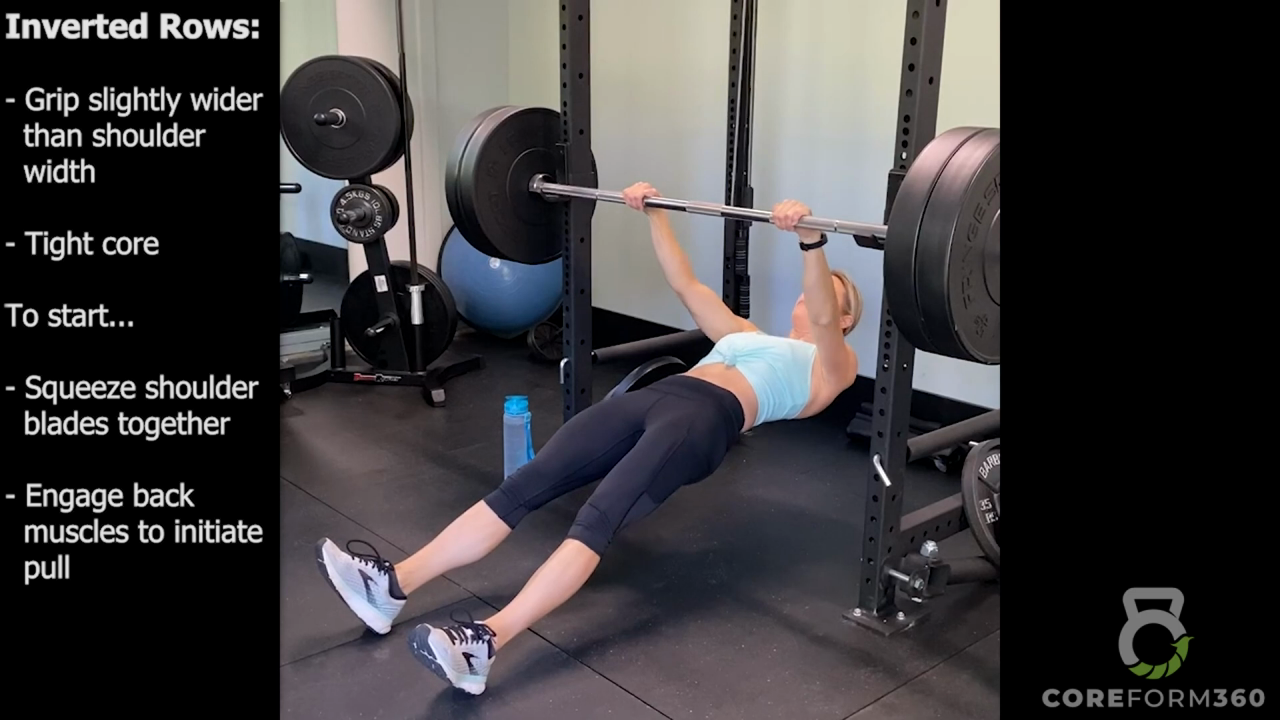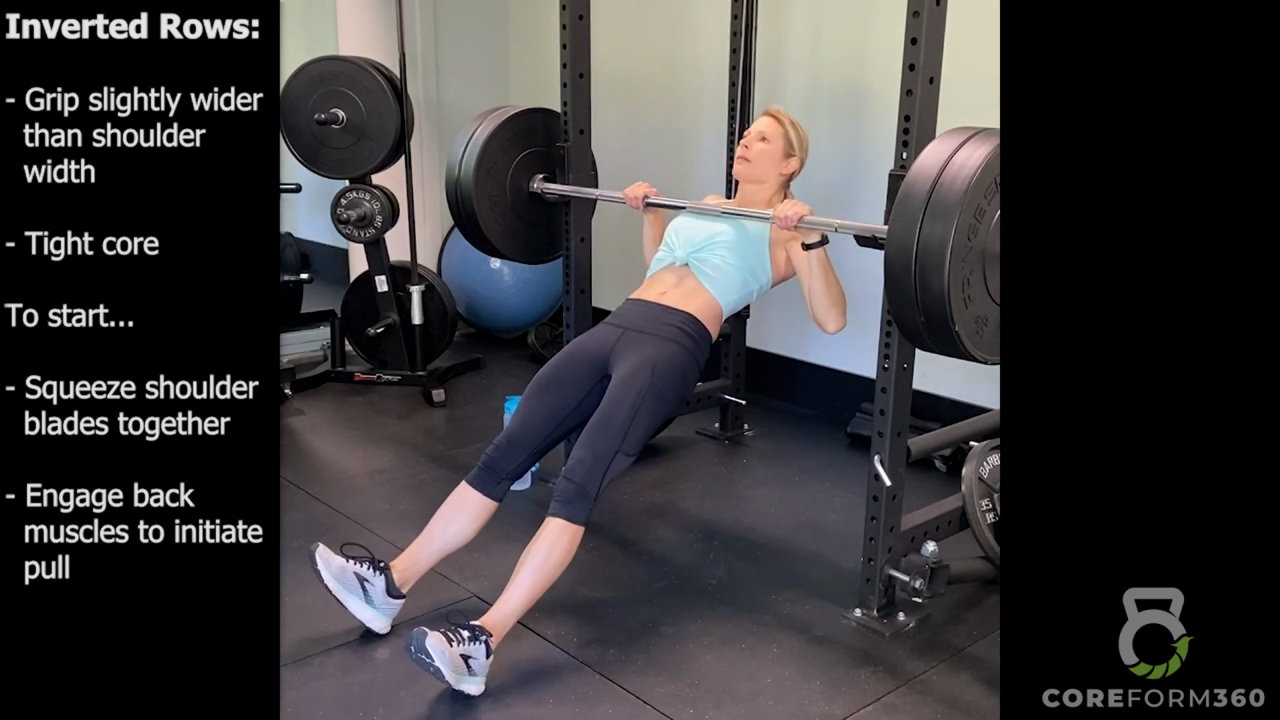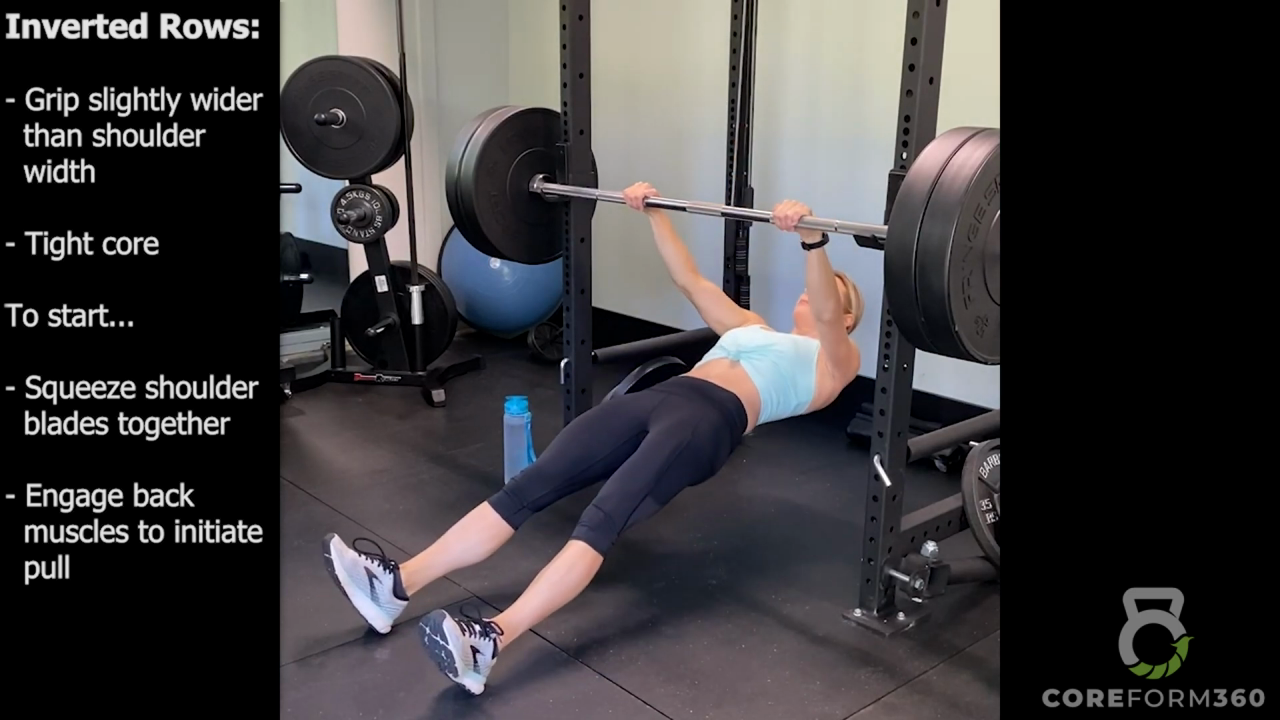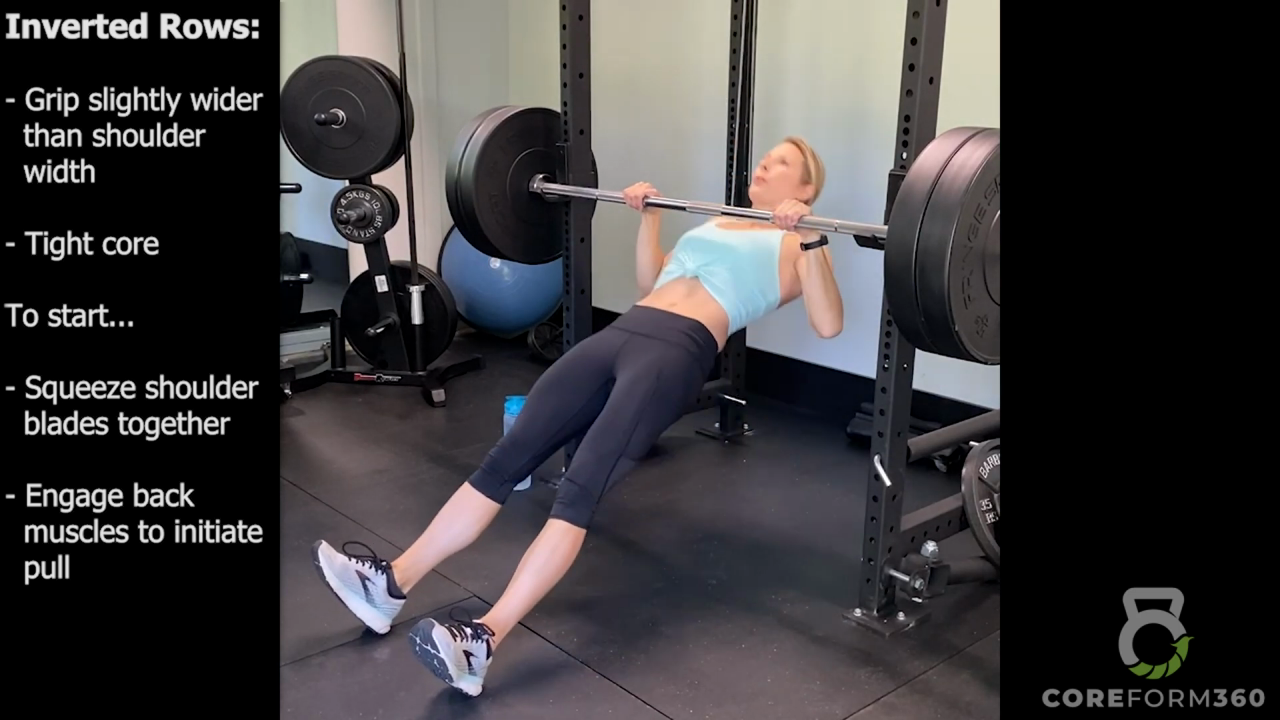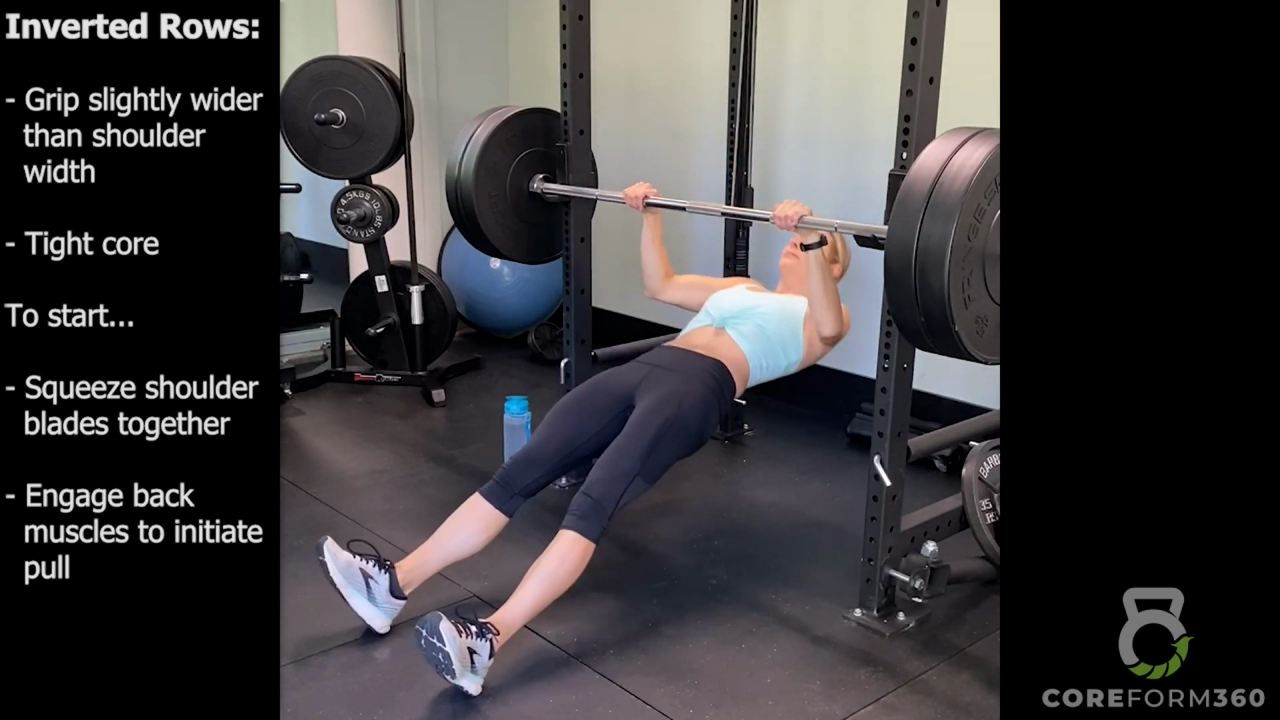
dt=1s
person 1, frame 1
left shoulder: (832, 366)
right shoulder: (752, 333)
left elbow: (824, 322)
right elbow: (685, 284)
left wrist: (811, 242)
right wrist: (655, 214)
left hip: (704, 419)
right hip: (656, 396)
left knee: (597, 520)
right knee: (524, 486)
left ankle: (484, 644)
right ankle: (392, 585)
person 1, frame 2
left shoulder: (786, 232)
right shoulder: (708, 208)
left elbow: (832, 320)
left wrist: (811, 237)
right wrist: (650, 211)
left hip: (671, 346)
right hip: (614, 328)
left knee: (577, 486)
right knee: (502, 458)
left ankle: (481, 642)
right ankle: (390, 584)
person 1, frame 3
left shoulder: (834, 361)
right shoulder: (753, 328)
left elbow: (825, 312)
right elbow: (689, 280)
left wrist: (812, 240)
right wrist: (654, 213)
left hip: (709, 420)
right hip: (659, 397)
left knee: (601, 522)
right knee: (527, 487)
left ankle: (489, 641)
right ankle: (397, 584)
person 1, frame 4
left shoulder: (795, 245)
right shoulder: (718, 223)
left elbow: (828, 325)
left wrist: (810, 238)
right wrist: (649, 215)
left hip: (676, 351)
right hip: (620, 334)
left knee: (580, 488)
right knee: (505, 460)
left ankle: (482, 641)
right ankle: (392, 583)
person 1, frame 5
left shoulder: (816, 316)
right shoulder: (743, 289)
left elbow: (829, 327)
right elbow: (660, 285)
left wrist: (810, 239)
right wrist: (650, 215)
left hip: (696, 388)
right hip: (646, 367)
left knee: (591, 506)
right knee: (517, 474)
left ankle: (485, 641)
right ankle: (393, 584)
